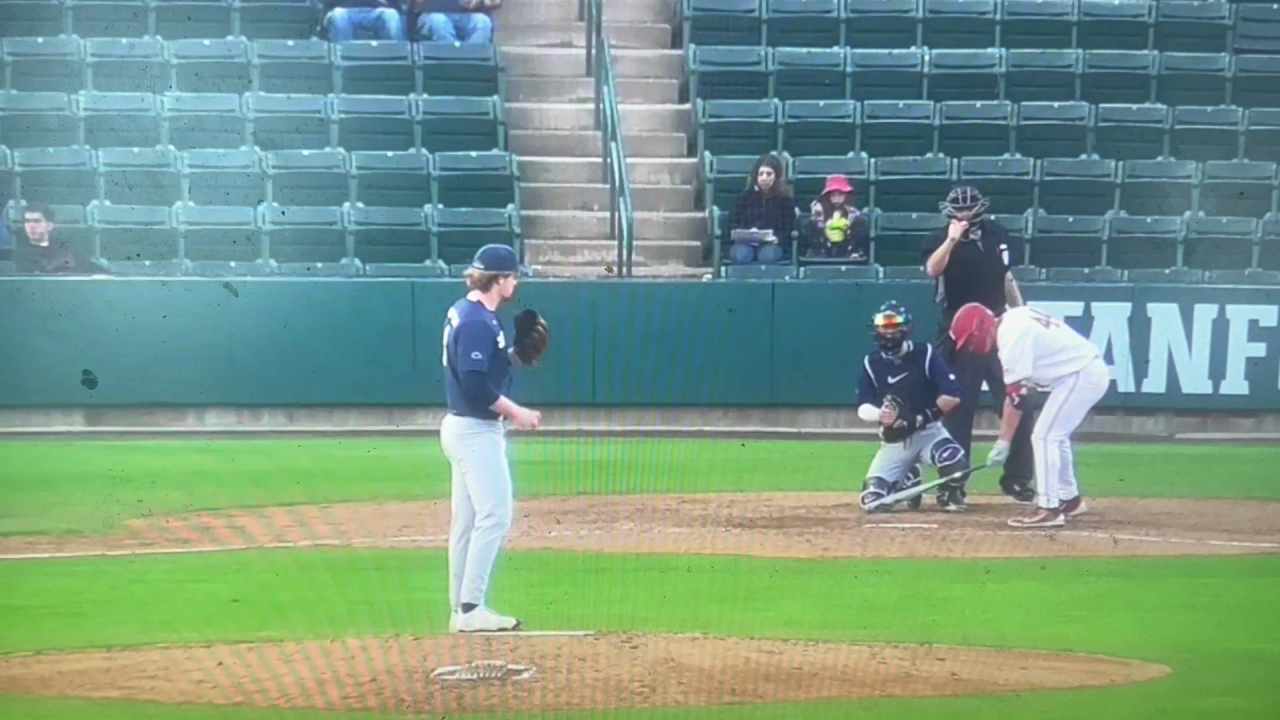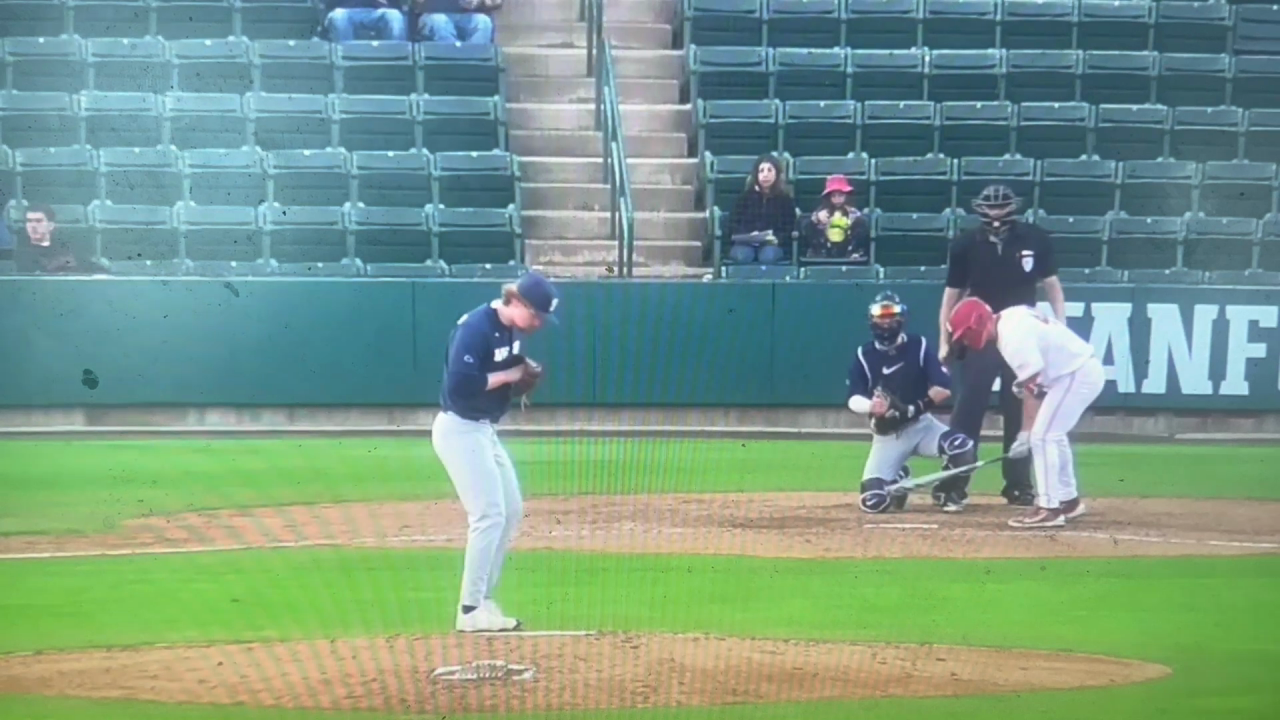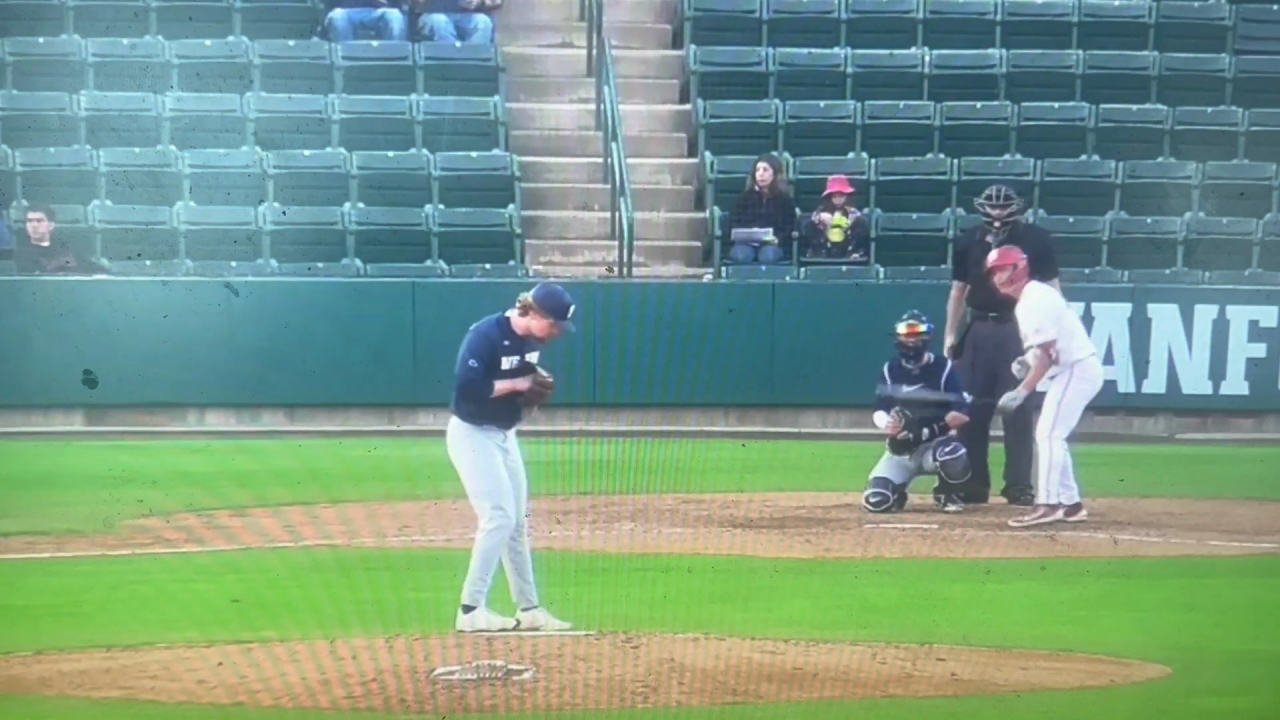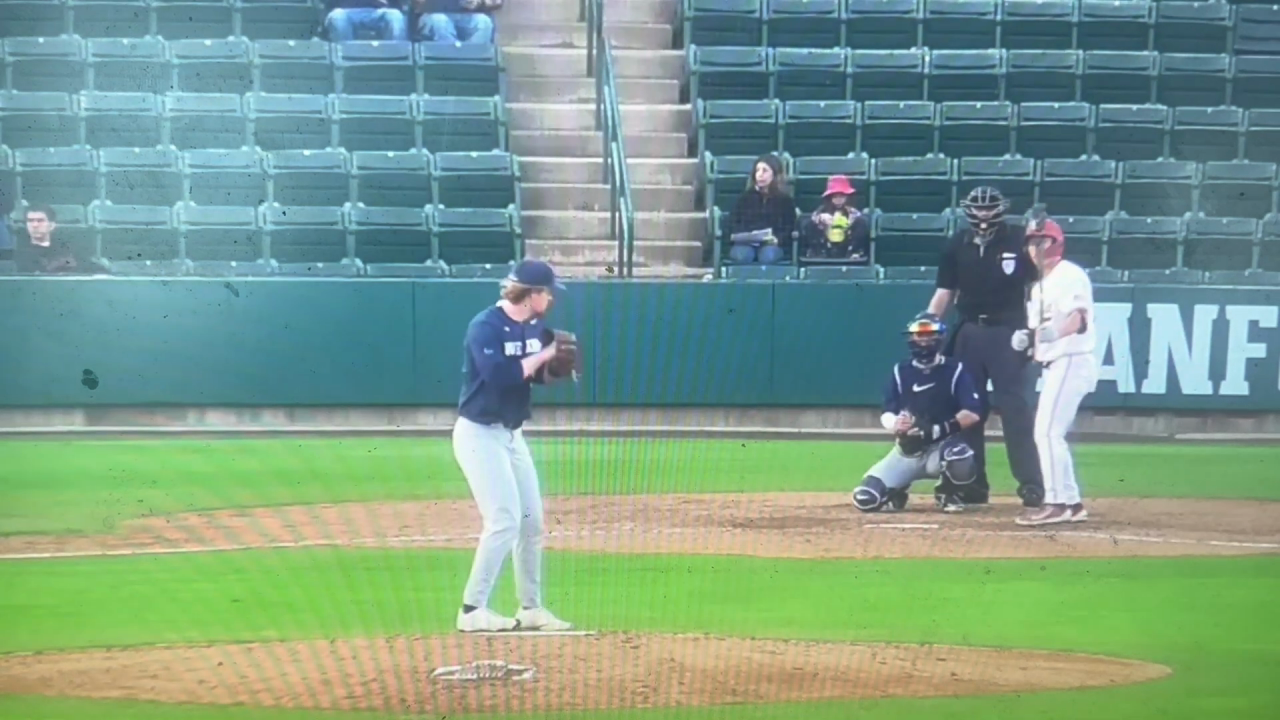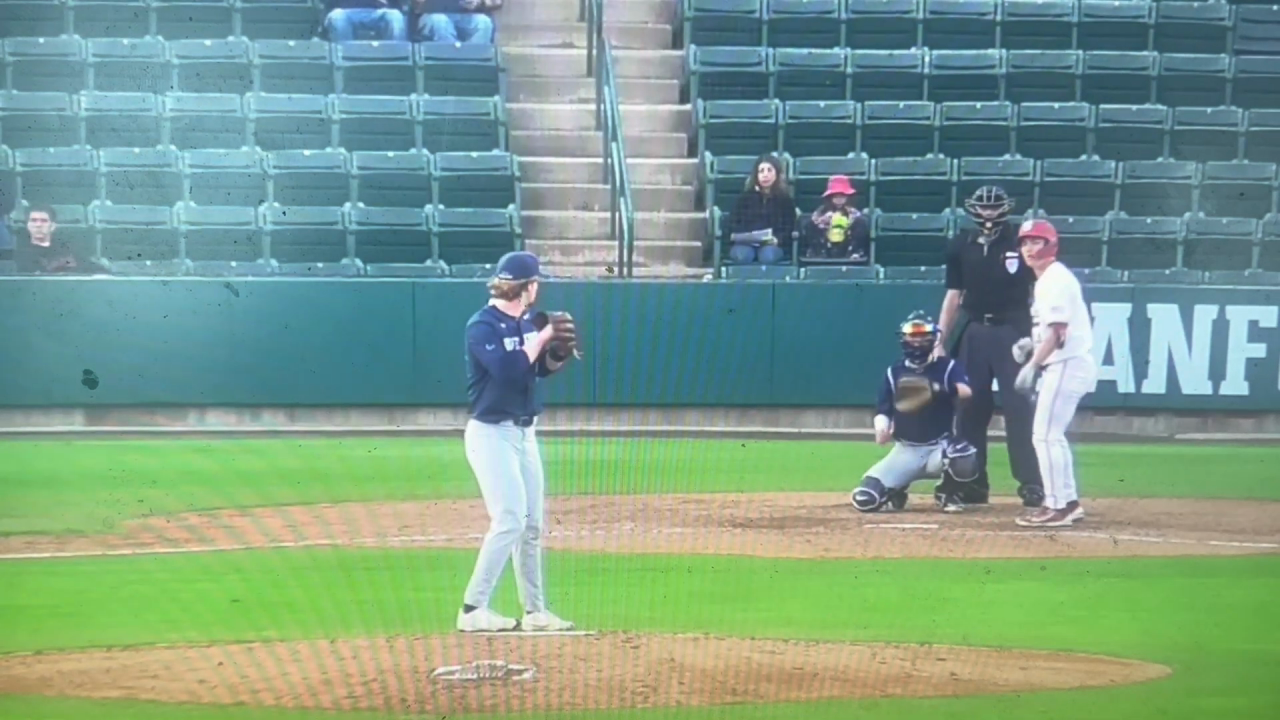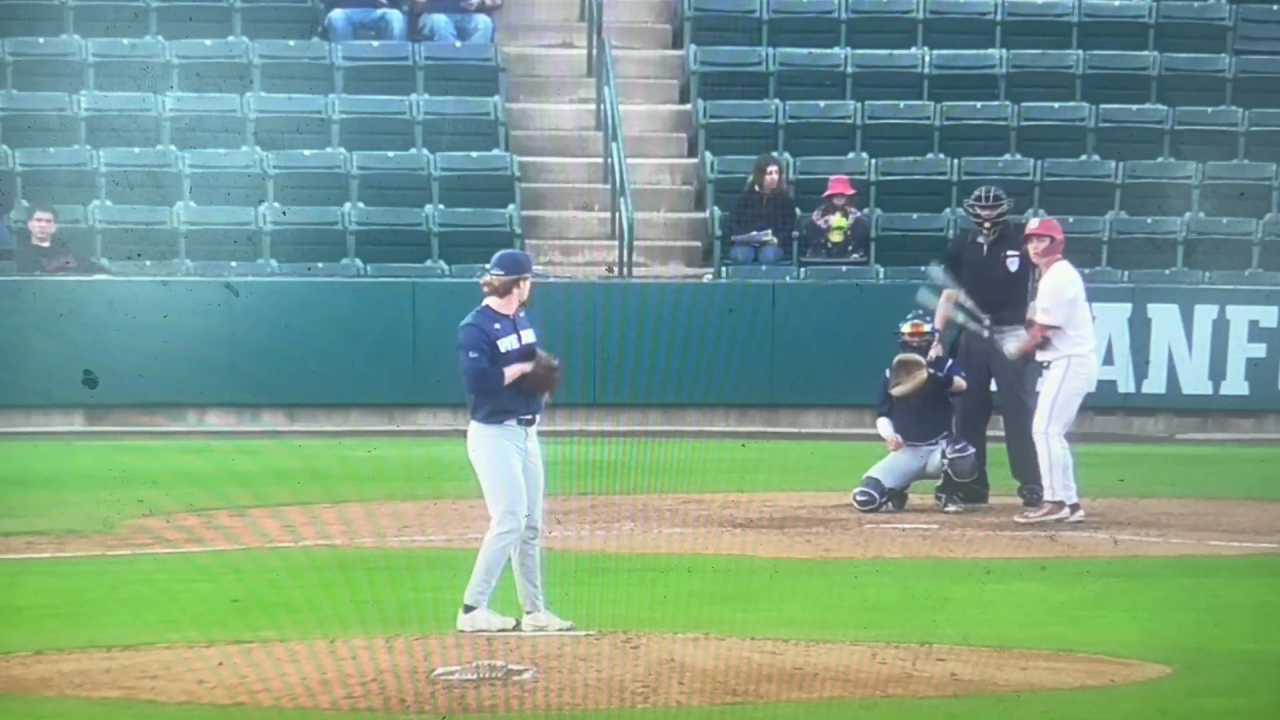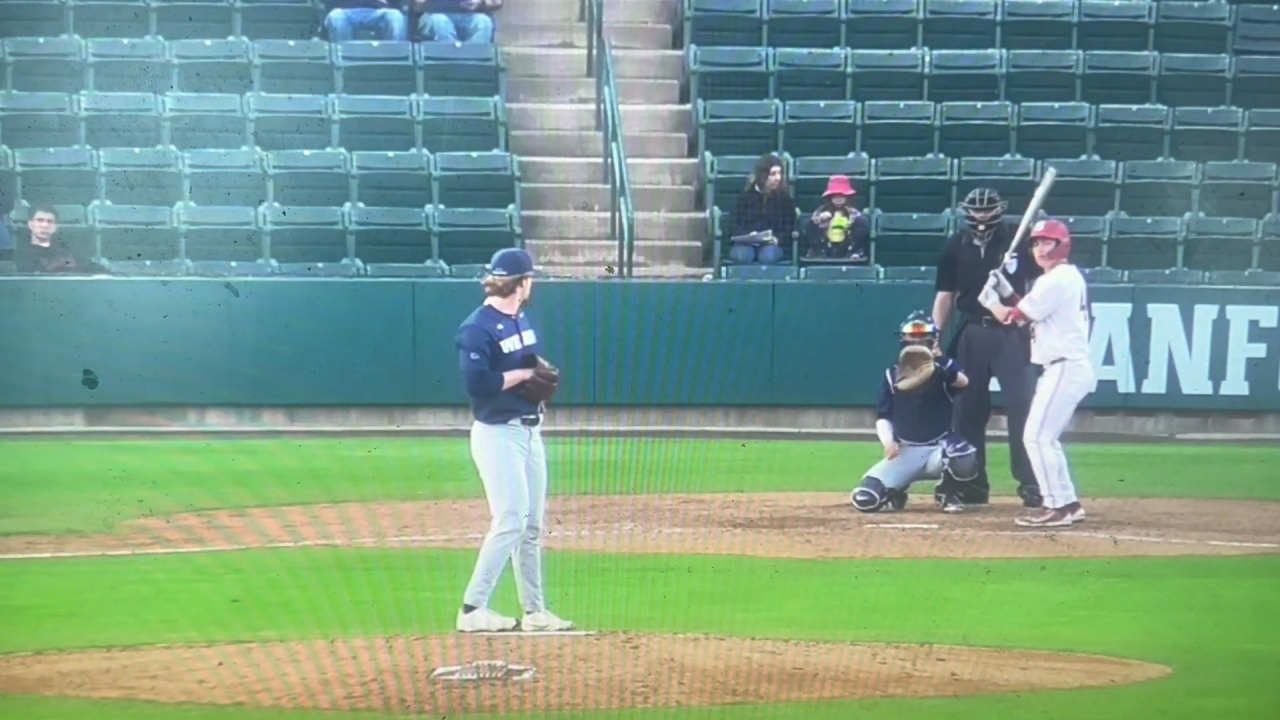
dt=0.5s
person 1, frame 1
left shoulder: (466, 312)
right shoulder: (476, 322)
right elbow: (477, 388)
left wrist: (513, 355)
right wrist: (516, 412)
left hip: (468, 428)
right hip: (475, 431)
left knee: (467, 520)
right knee: (495, 515)
left ankle: (464, 608)
right ankle: (470, 610)
person 1, frame 2
left shoulder: (512, 329)
right shoulder: (475, 328)
right elbow: (462, 386)
left wrist: (522, 373)
right wrist: (509, 376)
left hip: (482, 429)
right hip: (461, 430)
left knee: (511, 510)
right knee: (489, 516)
left ankle: (482, 599)
right ankle: (471, 610)
person 1, frame 3
left shoulder: (533, 339)
right shoulder: (485, 335)
right elbow: (466, 389)
left wrist: (538, 385)
right wrist: (517, 383)
left hip: (504, 434)
right hip: (472, 434)
left knee: (516, 522)
right knee: (498, 517)
left ankle: (529, 609)
right ankle: (471, 610)
person 1, frame 4
left shoulder: (534, 326)
right shoulder: (485, 326)
left elbow: (538, 374)
right elbow: (499, 376)
left wrist: (556, 364)
right wrist: (542, 355)
left hip: (511, 434)
right hip: (480, 434)
left knee: (531, 520)
right knee: (504, 521)
left ankle: (531, 608)
right ankle: (472, 610)
person 1, frame 5
left shoulder: (526, 320)
right shoulder: (482, 325)
left elbow: (544, 367)
right elbow: (507, 369)
left wrist: (560, 346)
right wrist: (541, 337)
left hip: (524, 432)
right hip: (491, 434)
left knee: (532, 524)
right knee: (509, 521)
left ankle: (534, 612)
right ankle: (472, 609)
person 1, frame 6
left shoulder: (521, 319)
right shoulder: (475, 327)
right elbow: (480, 380)
right wrist: (524, 367)
left hip: (526, 431)
right hip: (494, 434)
left knee: (531, 524)
right knee: (509, 521)
left ankle: (534, 611)
right ankle: (472, 609)
person 1, frame 7
left shoulder: (521, 319)
right shoulder: (477, 328)
right elbow: (477, 383)
right wrist: (524, 374)
left hip: (529, 431)
right hip: (498, 435)
left knee: (532, 524)
right knee: (510, 522)
left ankle: (535, 612)
right ankle: (472, 609)
person 2, frame 1
left shoulder: (998, 235)
right shoulder: (941, 241)
right elbow: (932, 270)
right wrist: (952, 241)
right knee: (958, 409)
left ankle: (1019, 479)
person 2, frame 2
left shoulder: (1035, 239)
right shoulder: (966, 244)
left elbow: (1050, 283)
right elbow: (952, 294)
left wrist: (1060, 325)
right wrist: (944, 339)
left knee: (1021, 411)
right knee: (967, 409)
left ankle: (1018, 485)
right ankle: (952, 484)
person 2, frame 3
left shoulder: (1035, 240)
right shoulder: (968, 242)
left elbow: (1050, 287)
right elbow: (959, 289)
right wrist: (950, 333)
left hip: (1018, 330)
right hip: (979, 330)
left knee: (1020, 407)
right knee: (974, 408)
left ankle: (1019, 486)
right ankle: (975, 484)
person 2, frame 4
left shoulder: (1019, 242)
right shoulder: (956, 245)
right elbow: (943, 294)
left hip: (1008, 332)
right hip: (969, 333)
left knee: (1016, 408)
left ankle: (1032, 484)
right ankle: (972, 484)
person 2, frame 5
left shoulder: (1022, 241)
right shoulder: (961, 245)
right elbow: (953, 295)
right wrist: (940, 340)
left hip: (1013, 331)
right hip: (974, 332)
left knee: (1019, 407)
right knee: (971, 408)
left ankle: (1032, 484)
right ankle: (971, 484)
person 2, frame 6
left shoulder: (1021, 240)
right shoulder: (960, 245)
right elbow: (950, 293)
right wrist: (936, 337)
left hip: (1012, 331)
right hip: (972, 332)
left knee: (1018, 408)
right knee: (969, 409)
left ankle: (1032, 484)
right ankle: (970, 485)
person 2, frame 7
right shoulder: (955, 246)
right elbow: (945, 295)
left hip: (1010, 334)
right hip: (971, 334)
left knee: (1021, 407)
right knee: (967, 410)
left ankle: (1031, 484)
right ankle: (969, 485)
person 3, frame 1
left shoulder: (1011, 338)
right shoulder: (1012, 319)
left elbow: (1016, 395)
left wrist: (1003, 442)
right wrist: (1027, 377)
left hip: (1082, 375)
right hip: (1086, 371)
left knee: (1045, 437)
right knee: (1054, 435)
left ankle: (1048, 508)
right ankle: (1069, 499)
person 3, frame 2
left shoulder: (1013, 335)
right shoulder: (1009, 318)
left elbow: (1034, 387)
left wrist: (1025, 434)
right wrist: (1025, 379)
left hip: (1079, 374)
right hip: (1080, 370)
left knee: (1043, 437)
right knee: (1052, 435)
left ankle: (1049, 508)
right ankle: (1068, 500)
person 3, frame 3
left shoulder: (1037, 300)
right shoulder: (1029, 299)
left elbow: (1050, 353)
left wrist: (1022, 391)
right wrist: (1025, 361)
left hip: (1078, 370)
right hip: (1073, 371)
left knee: (1048, 434)
right knee: (1051, 436)
left ankle: (1048, 505)
right ankle: (1070, 504)
person 3, frame 4
left shoulder: (1070, 275)
right shoulder: (1040, 285)
left elbow: (1080, 318)
left wrist: (1056, 333)
right wrist: (1026, 337)
left hip: (1072, 363)
right hip: (1056, 366)
left knee: (1047, 432)
right knee: (1053, 434)
left ankle: (1057, 504)
right ankle: (1072, 503)
person 3, frame 5
left shoulder: (1056, 279)
right shoulder: (1046, 280)
left elbow: (1058, 332)
left wrist: (1031, 367)
right wrist: (1030, 341)
left hip: (1068, 365)
right hip: (1066, 365)
left knee: (1044, 434)
right knee: (1053, 434)
left ankle: (1056, 508)
right ankle: (1069, 502)
person 3, frame 6
left shoulder: (1057, 278)
right shoulder: (1057, 275)
left elbow: (1044, 333)
left wrist: (1018, 347)
right wrist: (1025, 340)
left hip: (1071, 363)
right hip: (1068, 363)
left knee: (1045, 430)
right knee: (1052, 433)
left ankle: (1055, 501)
right ankle: (1069, 503)
person 3, frame 7
left shoulder: (1055, 281)
right shoulder: (1069, 277)
left elbow: (1013, 317)
right elbow: (1034, 309)
left wrist: (991, 302)
right wrist: (1008, 292)
left hip: (1066, 370)
right hip: (1069, 368)
left knee: (1036, 436)
right knee: (1045, 437)
left ankle: (1057, 508)
right ankle: (1068, 503)
person 4, frame 1
left shoulder: (926, 354)
right shoulder: (872, 363)
left elbow: (952, 396)
right elbow: (863, 408)
left wrist: (920, 419)
right wrist: (880, 415)
left hip: (928, 431)
right hip: (894, 440)
left knee: (953, 460)
right knee: (872, 499)
left ankle: (951, 493)
right ankle: (906, 482)
person 4, frame 2
left shoulder: (919, 346)
right shoulder: (864, 355)
left elbow: (943, 388)
right elbow: (853, 400)
left wrist: (911, 410)
right wrist: (871, 406)
left hip: (921, 424)
right hip: (887, 434)
left knee: (962, 449)
right knee: (873, 501)
left ankle: (947, 491)
right ankle: (896, 482)
person 4, frame 3
left shoulder: (944, 368)
right shoulder: (891, 369)
left elbow: (962, 413)
right elbow: (879, 412)
left wrist: (925, 433)
right wrist: (887, 424)
left hip: (934, 444)
right hip: (901, 450)
left knee: (955, 458)
right knee: (875, 501)
left ankle: (947, 494)
right ankle: (897, 488)
person 4, frame 4
left shoulder: (955, 370)
right shoulder: (900, 371)
left elbow: (972, 413)
right elbow: (886, 414)
left wrist: (936, 431)
right wrist: (895, 424)
left hip: (940, 447)
right hip: (906, 450)
left knee: (962, 463)
right knee: (866, 499)
right ankle: (896, 491)
person 4, frame 5
left shoulder: (947, 366)
right shoulder: (894, 372)
left elbow: (966, 391)
right elbow: (883, 412)
left wrist: (939, 390)
right wrist: (882, 429)
left hip: (939, 447)
right hip: (905, 450)
left knee: (965, 459)
right knee: (864, 499)
right ankle: (896, 492)
person 4, frame 6
left shoulder: (945, 366)
right shoulder: (893, 372)
left elbow: (961, 385)
right elbow: (883, 415)
left wrist: (934, 377)
right wrist: (889, 434)
left hip: (938, 447)
right hip: (905, 452)
left knee: (965, 462)
right knee: (865, 500)
right ankle: (896, 492)
person 4, frame 7
left shoulder: (945, 366)
right shoulder: (892, 374)
left elbow: (963, 382)
right elbow: (883, 417)
left wrist: (941, 372)
right wrist: (888, 441)
left hip: (938, 448)
right hip: (905, 452)
left knee: (965, 460)
right knee: (864, 499)
right ankle: (896, 492)
